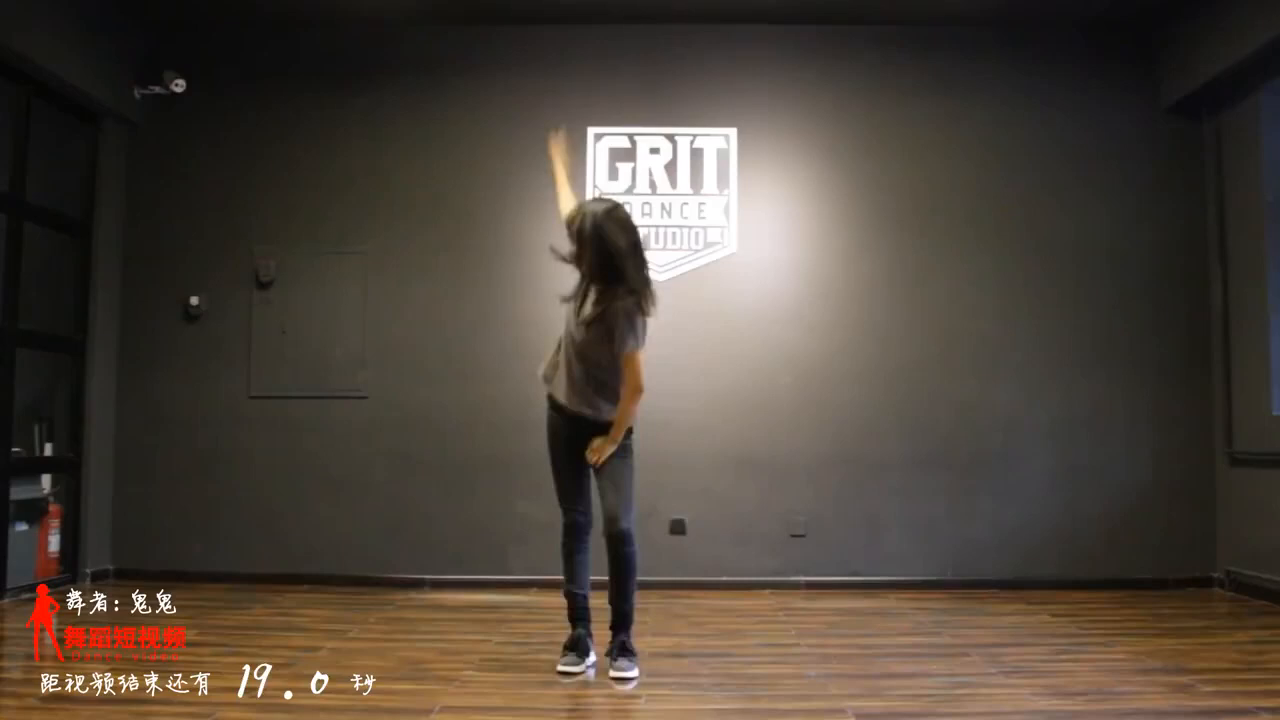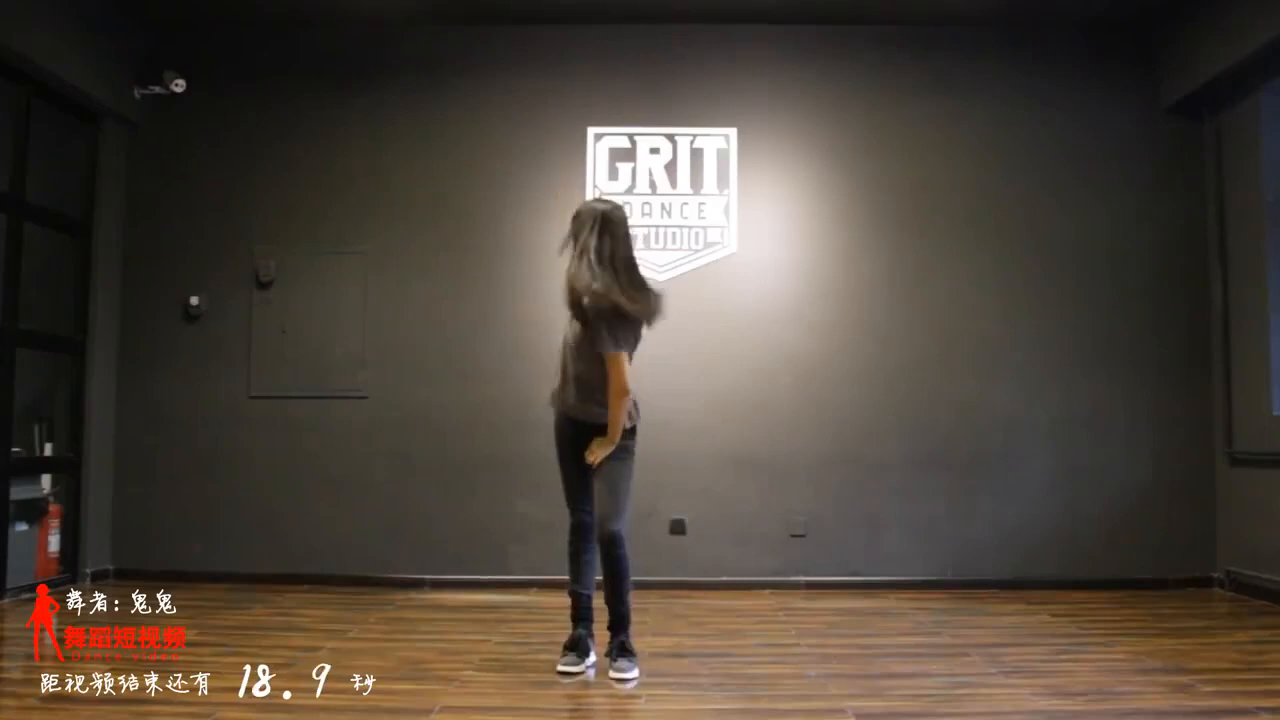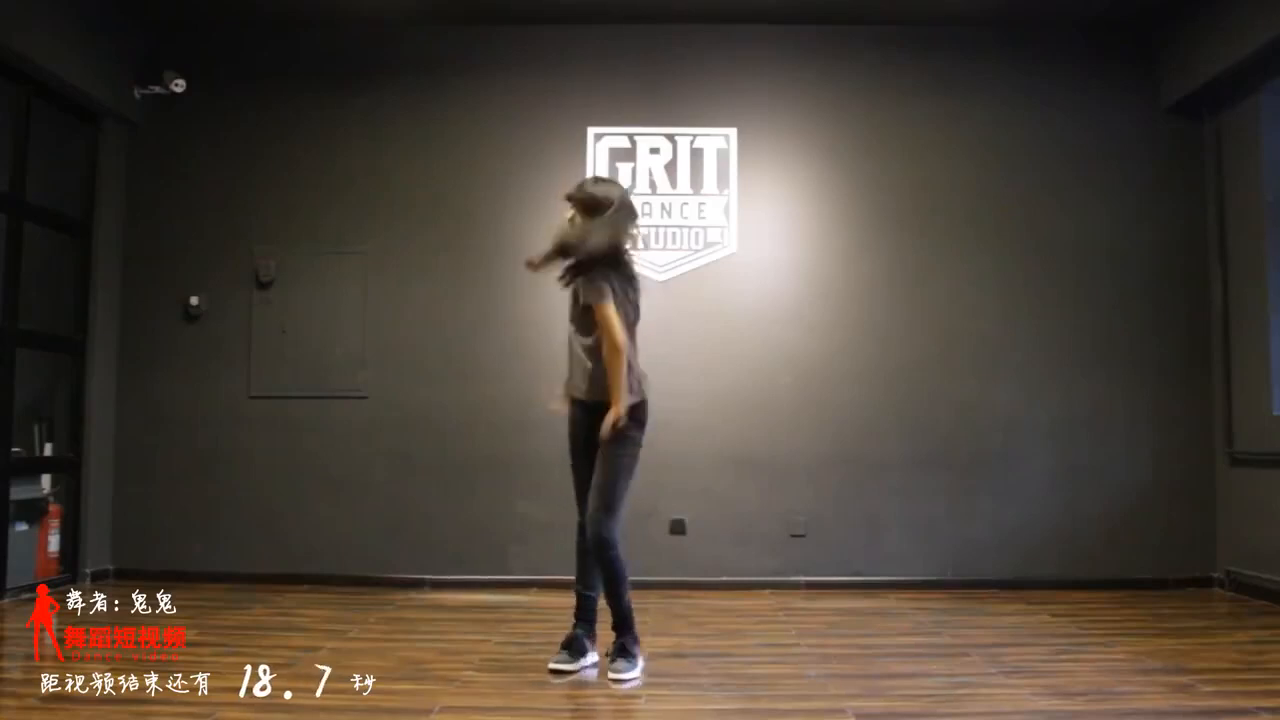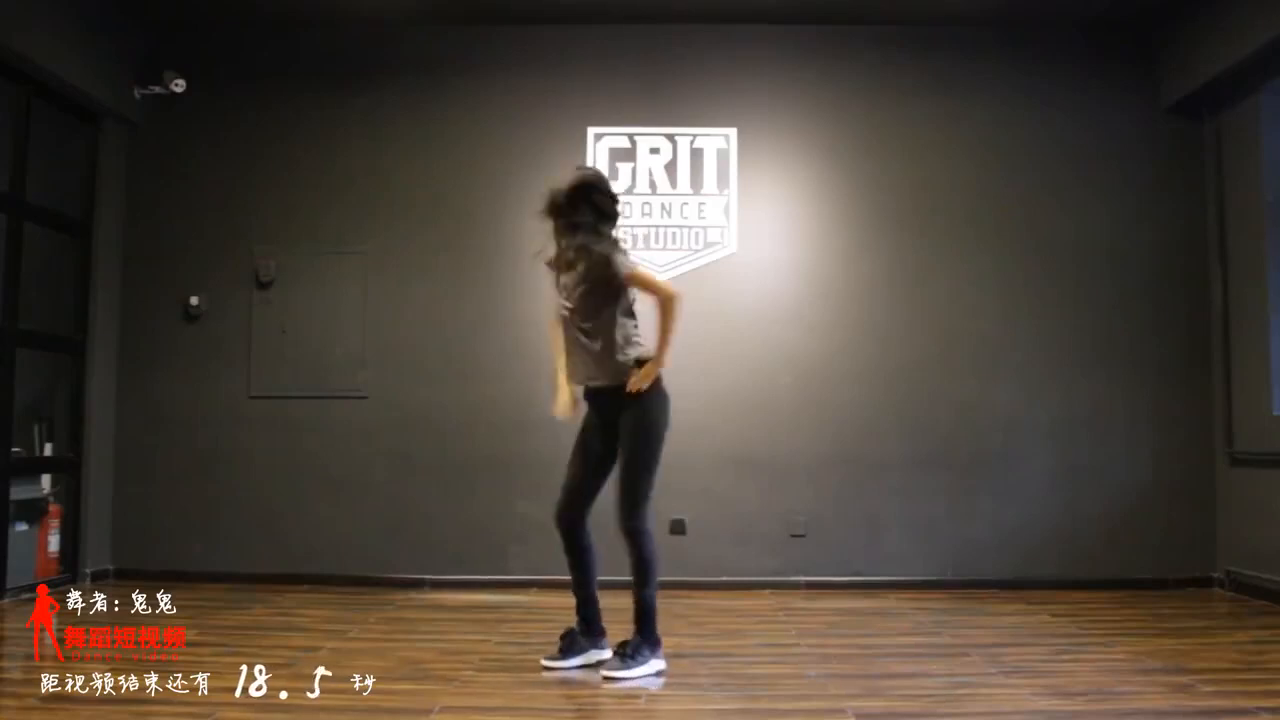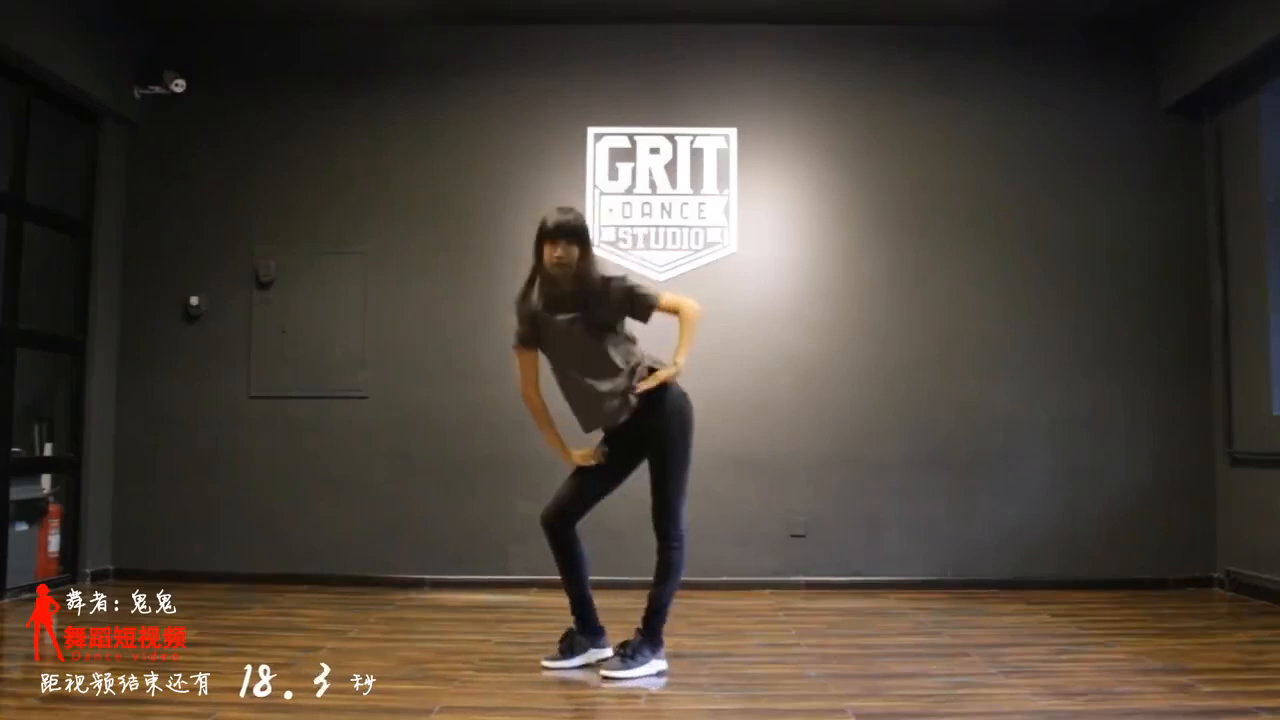
dt=0.2s
person 1, frame 1
left shoulder: (621, 306)
right shoulder: (596, 277)
left elbow: (635, 386)
right elbow: (569, 208)
left wrist: (613, 440)
right wrist: (558, 162)
left hip: (605, 426)
right hip: (564, 414)
left knee: (618, 528)
right knee: (576, 522)
left ankle: (622, 642)
right ankle: (580, 637)
person 1, frame 2
left shoulder: (609, 310)
right shoulder: (597, 291)
left elbow: (620, 386)
left wrist: (610, 441)
left hip: (609, 431)
right hip: (572, 422)
left knee: (610, 531)
right knee: (583, 525)
left ankle: (621, 642)
right ankle: (582, 638)
person 1, frame 3
left shoulder: (595, 271)
right shoulder: (604, 264)
left elbow: (615, 340)
left wrist: (617, 405)
left hip: (618, 413)
right hip: (587, 408)
left knee: (599, 527)
right knee: (590, 525)
left ankle: (626, 642)
right ankle: (583, 636)
person 1, frame 4
left shoulder: (600, 255)
right shoulder: (569, 262)
left elbow: (668, 292)
right elbow: (562, 320)
left wrist: (656, 361)
right wrist: (564, 385)
left hip: (634, 398)
right hip: (601, 402)
left knee: (632, 519)
right knee: (568, 515)
left ankle: (646, 645)
right ankle: (590, 634)
person 1, frame 5
left shoulder: (610, 293)
right shoulder: (532, 315)
left elbow: (687, 308)
right elbow: (530, 391)
left wrist: (676, 366)
right wrist: (565, 452)
left hip: (661, 412)
right hip: (618, 432)
left knee: (668, 530)
right knee: (556, 519)
left ankle: (650, 645)
right ankle: (589, 635)
